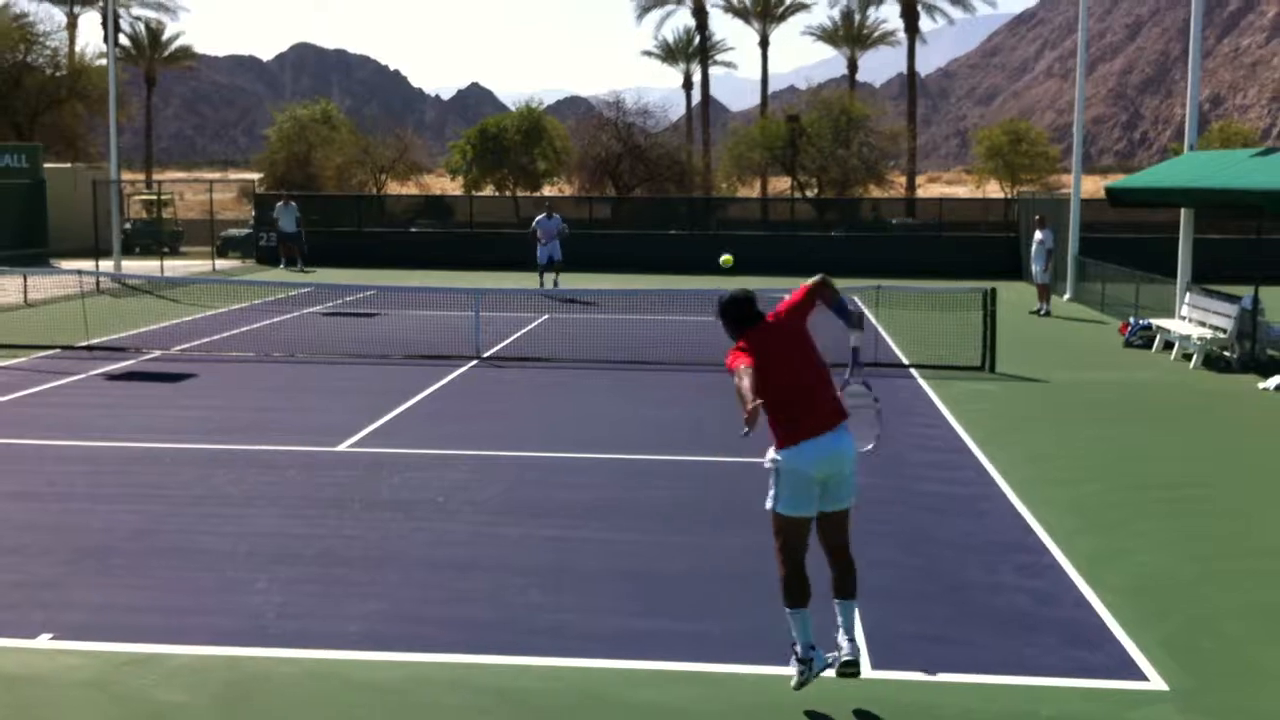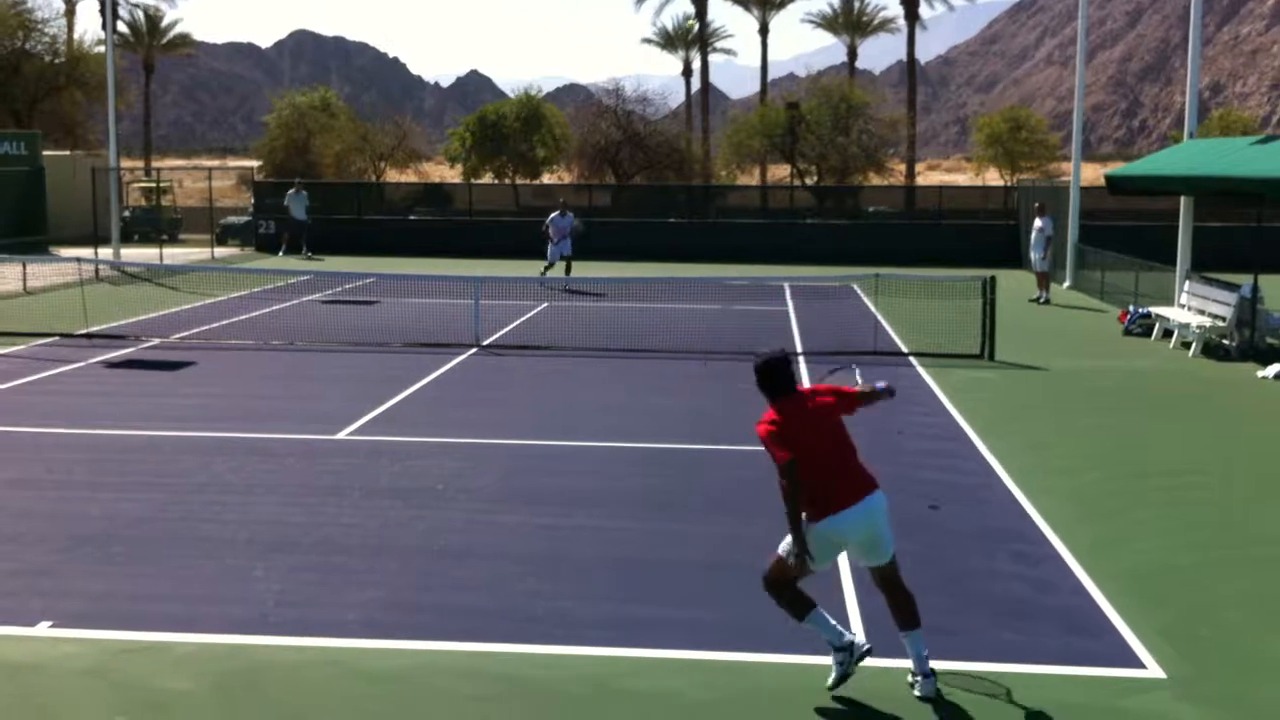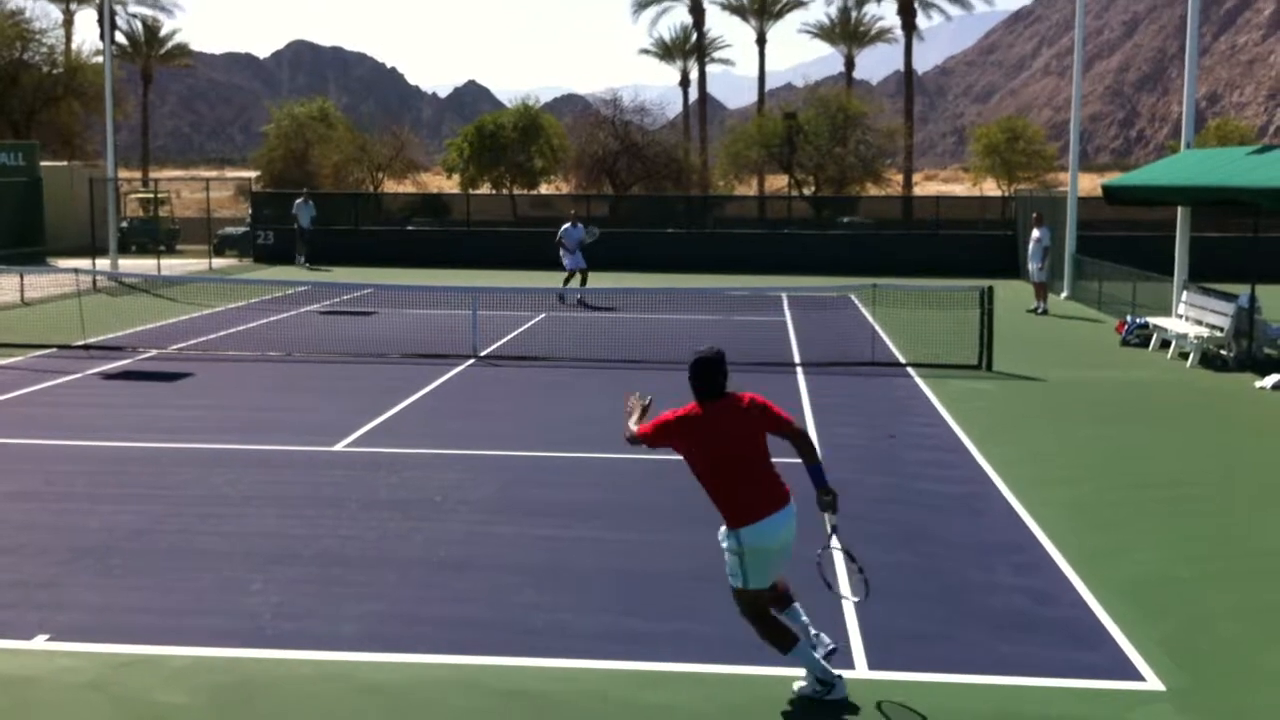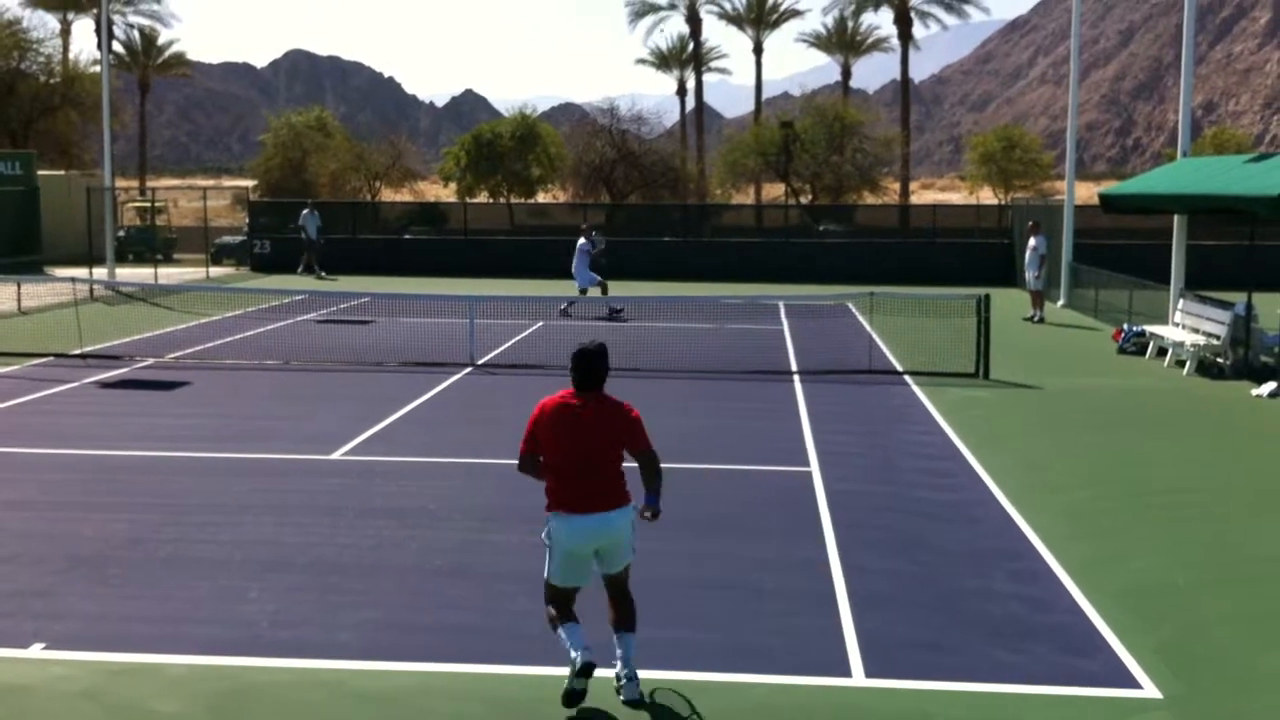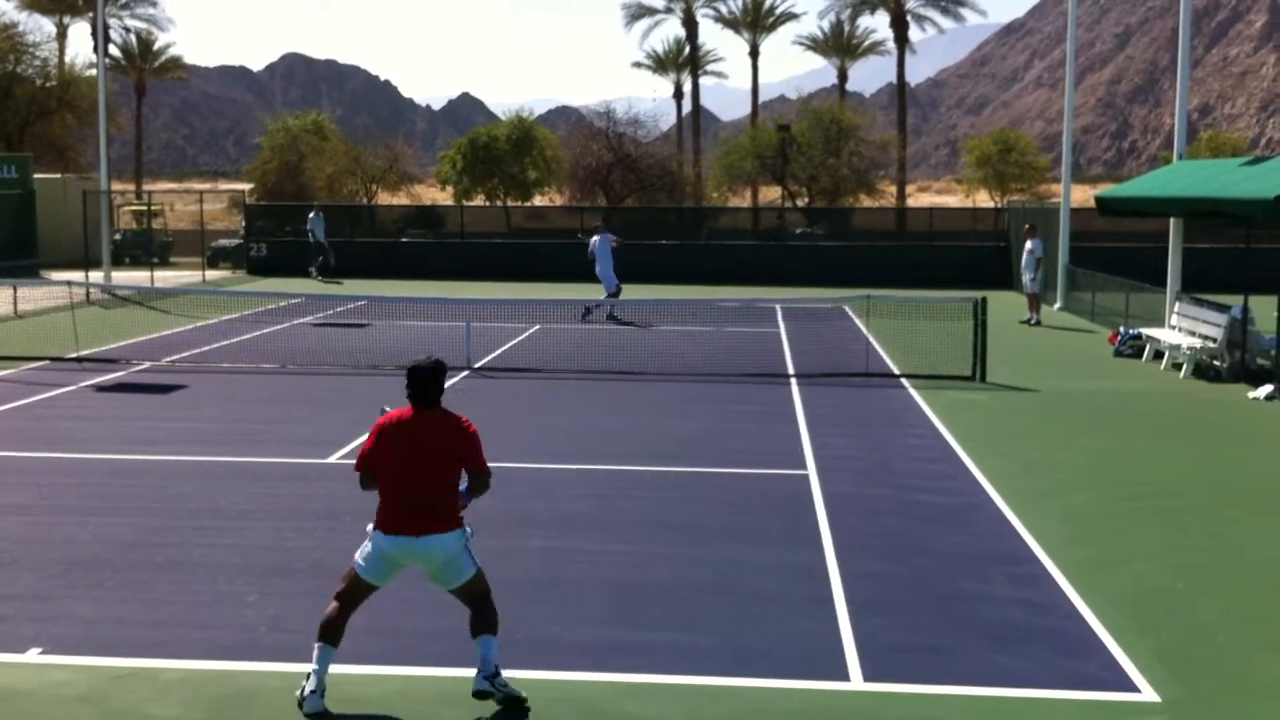
dt=0.3s
person 1, frame 1
left shoulder: (739, 353)
right shoulder: (783, 319)
left elbow: (746, 375)
right elbow: (820, 284)
left wrist: (749, 404)
right wrist: (851, 320)
left hip: (798, 454)
right hip: (839, 439)
left knee: (791, 556)
right knee: (837, 550)
left ankle: (806, 654)
right ankle: (847, 645)
person 1, frame 2
left shoulder: (770, 425)
right shoulder: (822, 396)
left elbow: (790, 480)
right elbow: (866, 397)
left wrist: (798, 542)
right wrist: (882, 389)
left hip: (829, 520)
right hip: (871, 503)
left knee: (777, 582)
right knee: (892, 586)
left ankle: (842, 643)
right ankle: (923, 672)
person 1, frame 3
left shoulder: (679, 422)
right shoulder: (749, 404)
left elbow: (633, 437)
right elbow: (800, 437)
left wrist: (637, 412)
right wrist: (822, 486)
left hip: (751, 528)
right hip: (783, 511)
left knee: (753, 608)
right knee: (767, 580)
left ankle: (825, 679)
right ankle: (814, 639)
person 1, frame 4
left shoulder: (546, 409)
right shoulder: (622, 414)
left elbow: (526, 465)
right elbow: (650, 463)
right wrist: (652, 500)
left hip: (569, 522)
right hip: (617, 517)
left knee: (556, 603)
right knee: (619, 592)
left ankle: (579, 657)
right ankle: (628, 677)
person 1, frame 5
left shoulder: (385, 425)
right shoulder: (460, 428)
left elbow: (365, 481)
right elbow: (481, 483)
right wrist: (463, 496)
left hip: (390, 538)
right hip: (443, 539)
left knee: (344, 601)
right knee: (481, 600)
left ankle: (315, 688)
right ankle: (488, 674)
